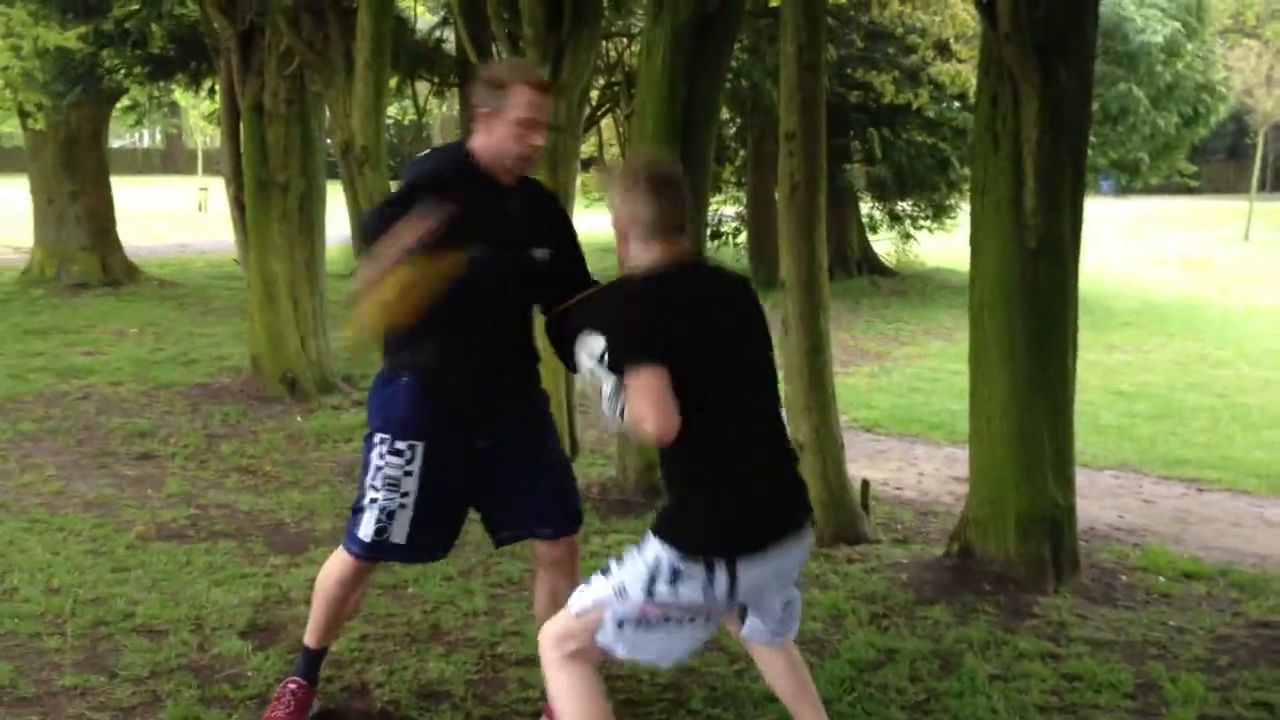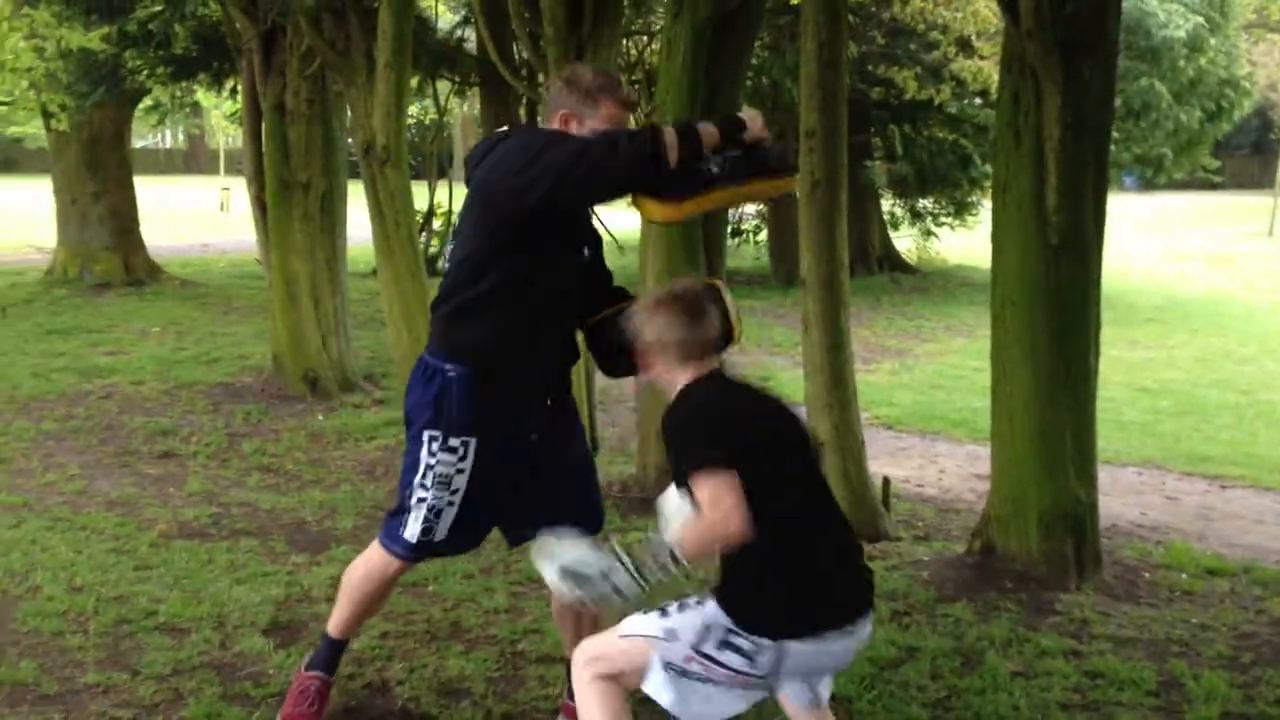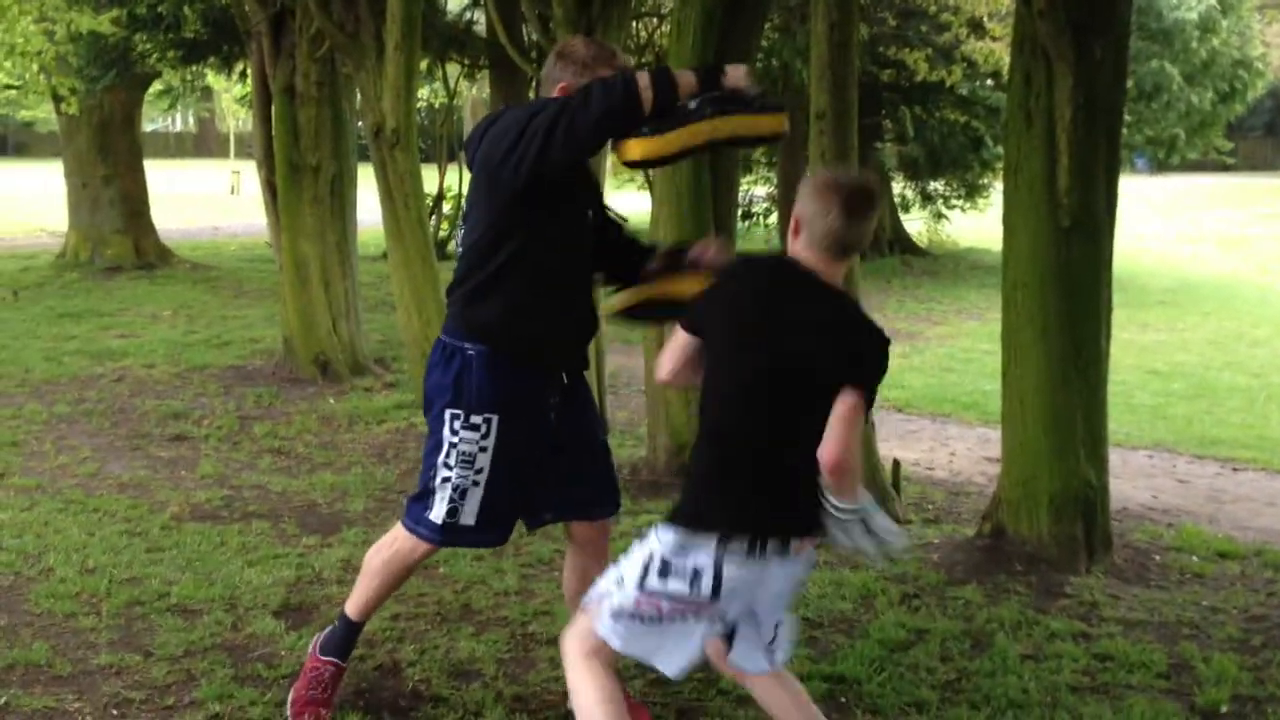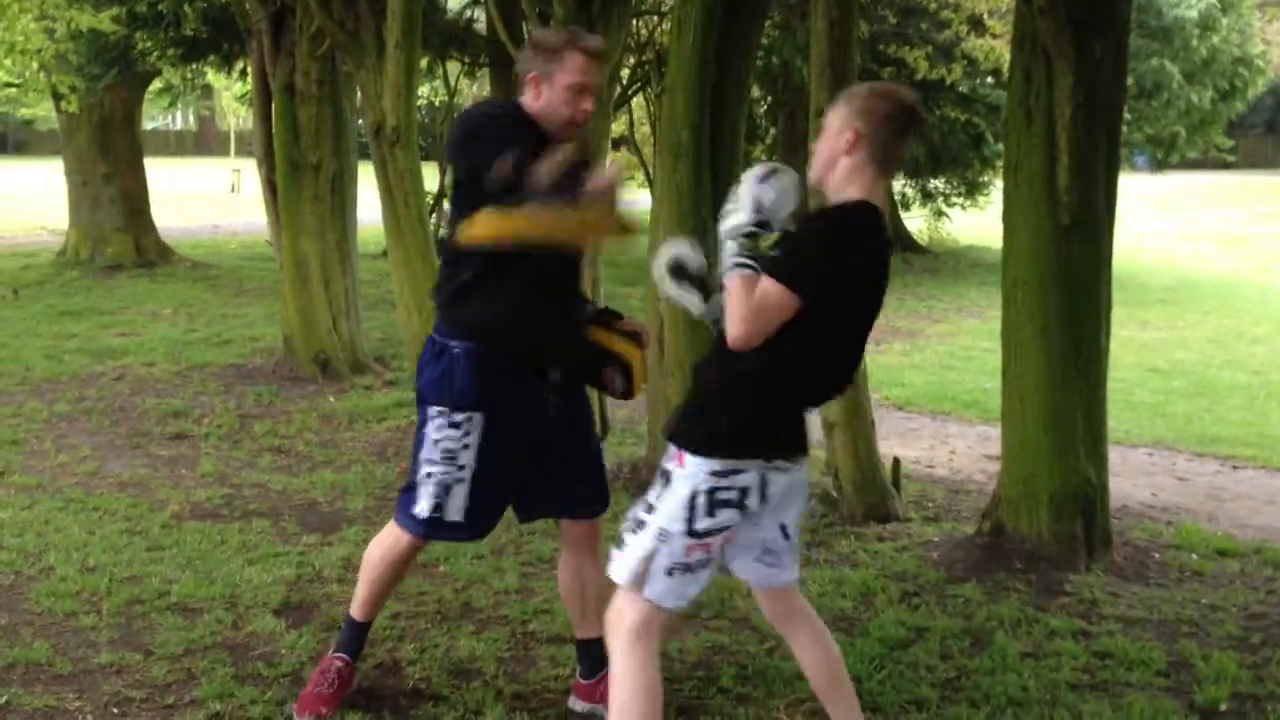
dt=0.3s
person 1, frame 1
left shoulder: (540, 210)
right shoulder: (436, 182)
left elbow: (573, 299)
right elbow: (385, 233)
left hip: (511, 401)
right hip: (422, 399)
left knee: (558, 545)
right knee: (363, 551)
person 1, frame 2
left shoulder: (570, 209)
right shoulder: (519, 163)
left elbow: (598, 302)
right elbow: (628, 161)
right wrist: (730, 130)
left hip: (539, 394)
right hip: (464, 390)
left knee: (578, 542)
right knee: (402, 546)
person 1, frame 3
left shoulder: (572, 174)
right shoulder: (520, 134)
left elbow: (619, 255)
right elbow: (611, 105)
left wrist: (692, 256)
right wrist: (710, 80)
left hip: (557, 374)
right hip: (483, 369)
left knee: (591, 526)
right knee: (427, 528)
right ankle: (330, 654)
person 1, frame 4
left shoulder: (555, 165)
right shoulder: (492, 126)
right elbow: (486, 174)
right wrist: (578, 182)
left hip: (551, 373)
right hip: (474, 366)
left knee: (583, 522)
right knee: (416, 525)
right ankle: (341, 659)
person 2, frame 1
left shoulder: (631, 300)
right shoulder: (734, 290)
left elbow: (658, 423)
left wrist: (613, 393)
left hip: (708, 546)
right hip: (787, 528)
left knee: (562, 645)
right knee: (763, 631)
person 2, frame 2
left shoulder: (696, 416)
right shoulder: (767, 407)
left elbow: (728, 522)
left wrist: (634, 571)
left hip: (765, 625)
right hip: (846, 618)
left knee: (593, 665)
right knee: (801, 672)
person 2, frame 3
left shoulder: (741, 279)
right shoulder: (864, 339)
left elbow: (669, 373)
right elbow: (834, 456)
right wrist: (857, 512)
left hip: (709, 534)
right hip: (787, 544)
left knee: (582, 646)
right knee: (748, 663)
person 2, frame 4
left shoulder: (832, 229)
right shoulder: (869, 238)
left elbow: (742, 329)
left wrist: (738, 236)
left hip: (722, 454)
right hip: (776, 453)
left knee: (631, 624)
right knee: (786, 607)
